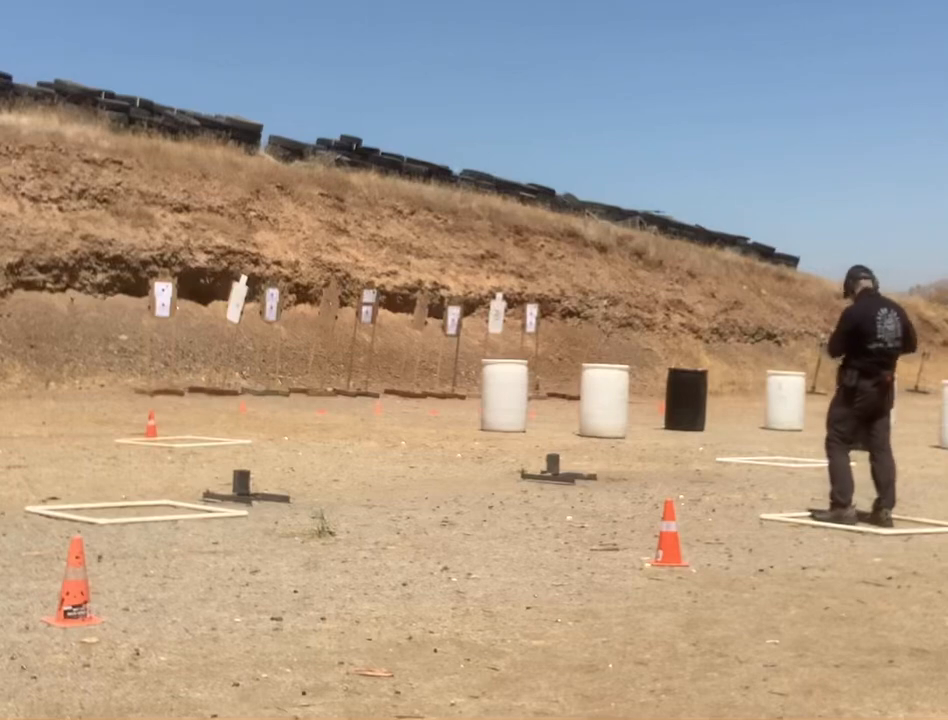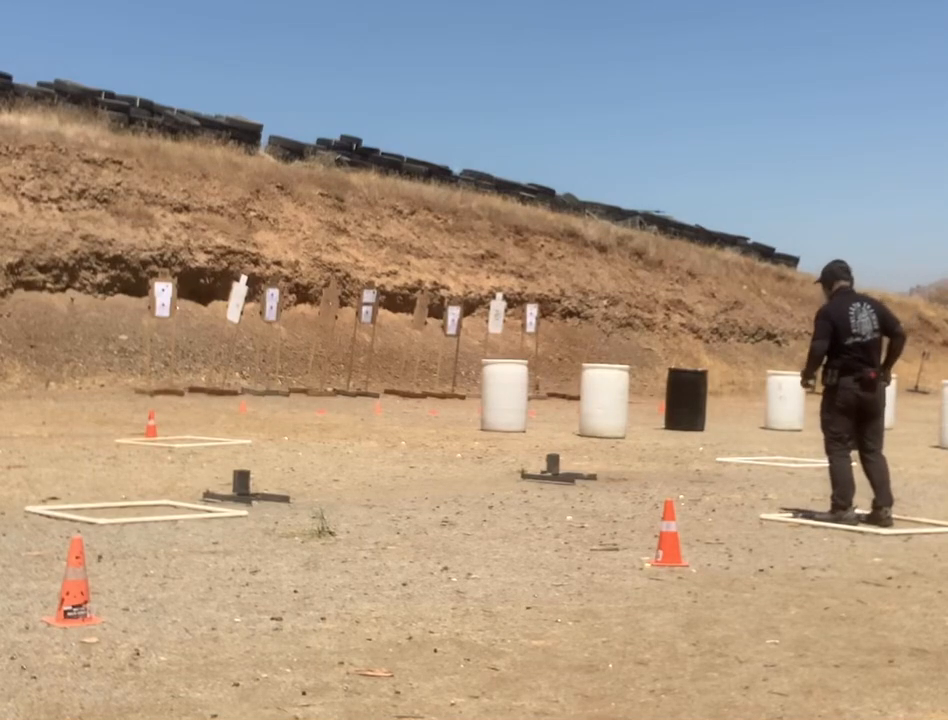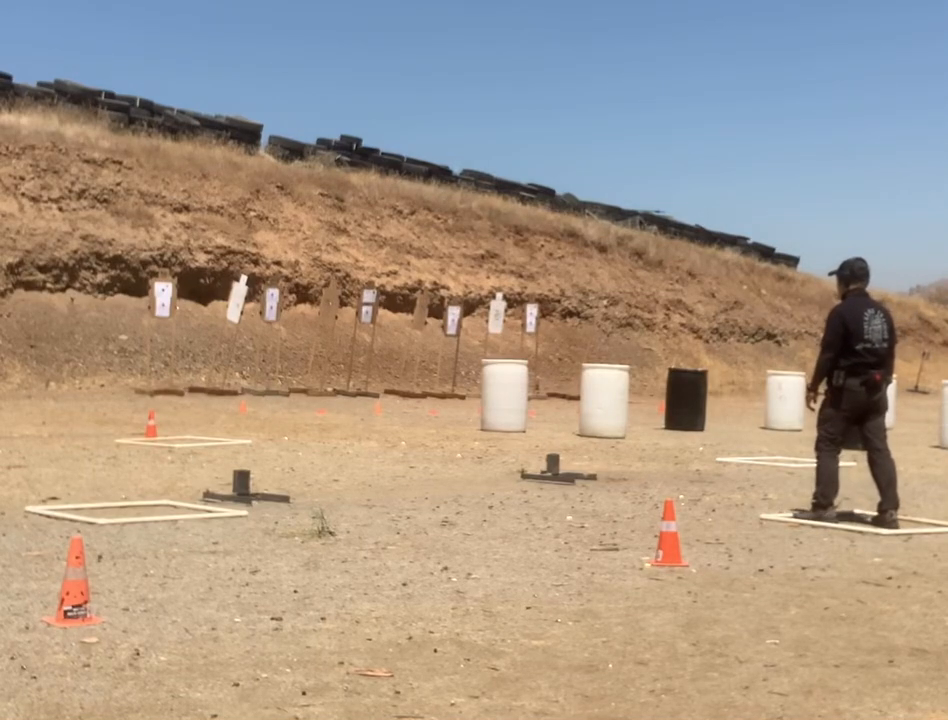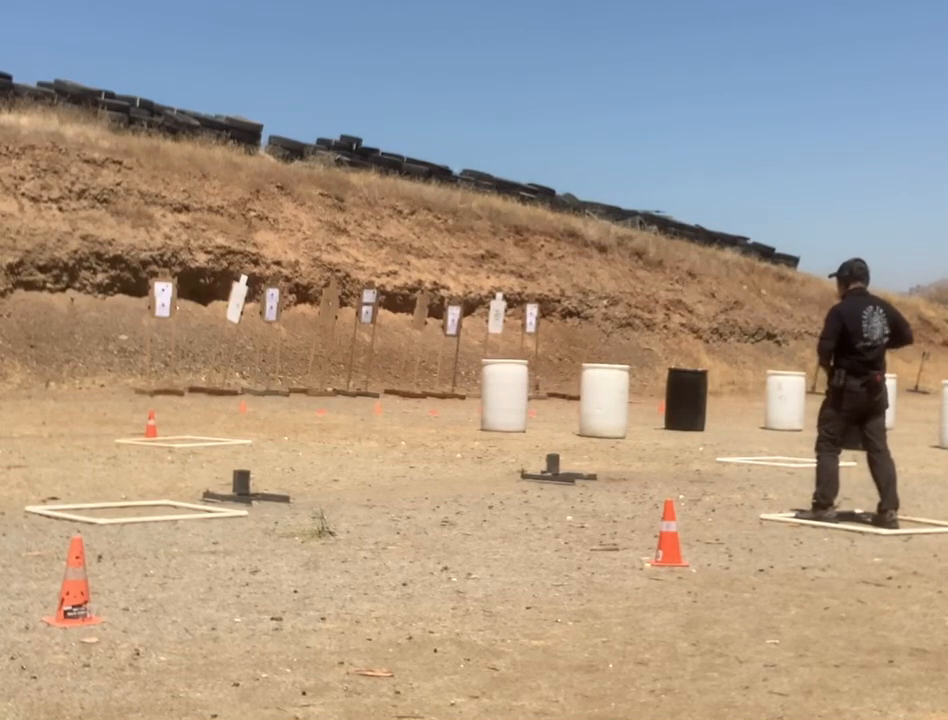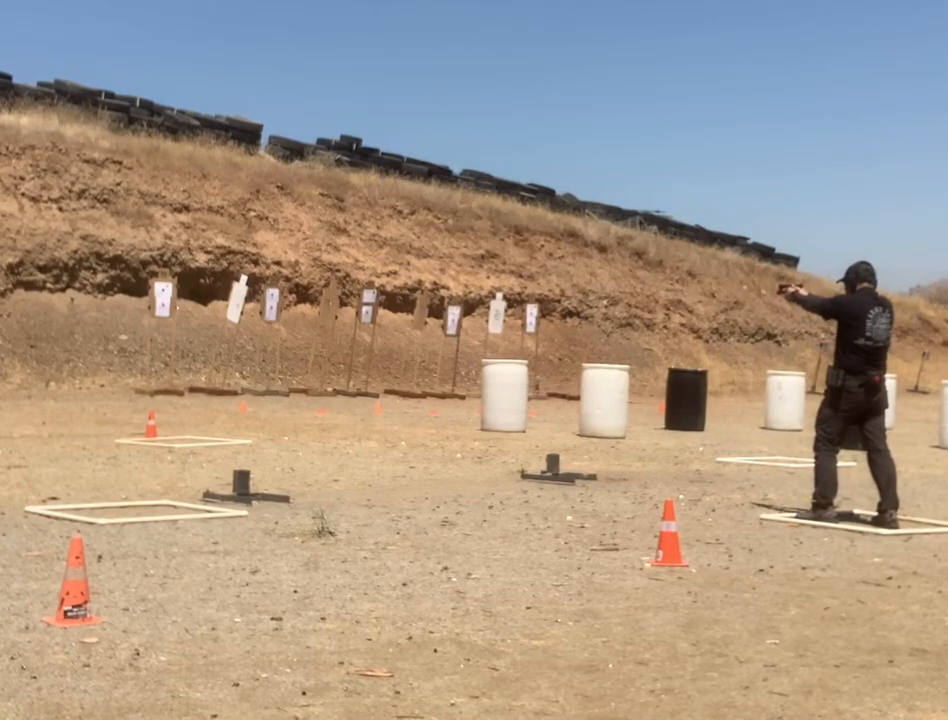
dt=1s
person 1, frame 1
left shoulder: (854, 312)
right shoulder: (896, 310)
left elbow: (835, 349)
right elbow: (910, 345)
left wrist: (849, 347)
left hip: (856, 387)
right hip: (884, 388)
left knee: (838, 446)
right knee: (881, 449)
left ankle: (842, 507)
right ankle: (883, 509)
person 1, frame 2
left shoulder: (828, 311)
right shoulder: (873, 305)
left elbow: (818, 350)
right elbow: (899, 335)
left wrist: (807, 374)
right wrist: (886, 368)
left hip: (842, 386)
right hip: (872, 386)
left knee: (838, 449)
right knee: (872, 450)
left ankle: (843, 509)
right ankle: (883, 508)
person 1, frame 3
left shoulder: (841, 312)
right shoulder: (883, 313)
left elbow: (828, 354)
right elbow: (890, 354)
left wrist: (813, 386)
left hip: (846, 389)
right hip: (875, 391)
left knee: (827, 447)
right knee: (879, 449)
left ankle: (823, 507)
right ankle: (889, 511)
person 1, frame 4
left shoulder: (841, 311)
right shoulder: (884, 308)
left elbow: (826, 349)
right elbow: (907, 336)
left wrist: (826, 363)
left hip: (846, 388)
right hip: (875, 389)
left knee: (828, 447)
right knee: (878, 449)
left ankle: (824, 507)
right ankle: (889, 511)
person 1, frame 5
left shoulder: (849, 304)
right shoulder: (886, 307)
left elbow: (820, 306)
left wrist: (797, 296)
right wrist: (806, 295)
left hip: (846, 387)
right hip: (875, 388)
left knee: (826, 446)
right knee: (878, 449)
left ankle: (823, 507)
right ankle: (889, 511)
